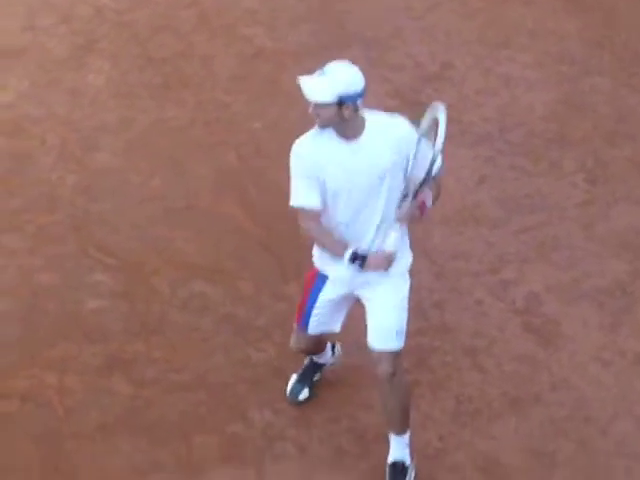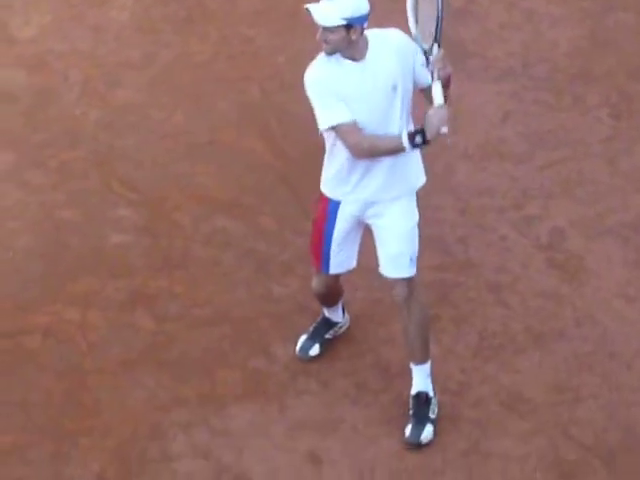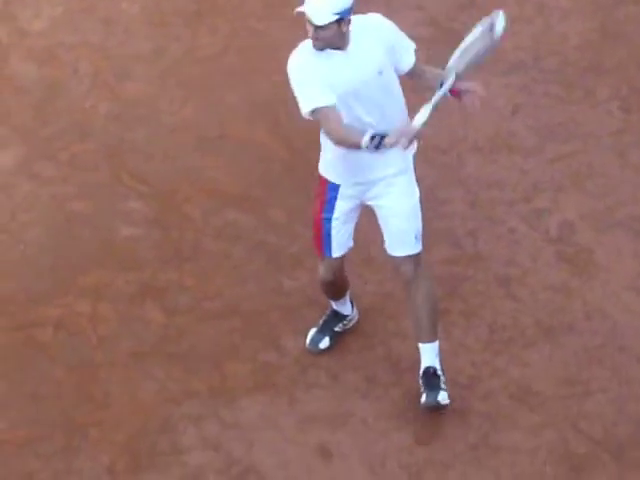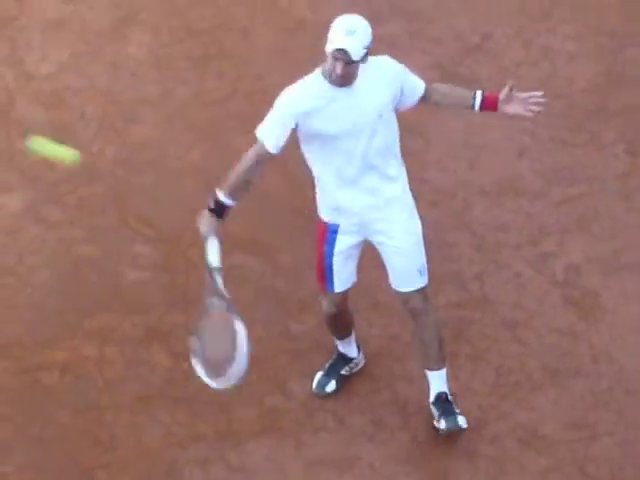
dt=0.2s
person 1, frame 1
left shoulder: (398, 132)
right shoulder: (306, 151)
left elbow: (428, 175)
right elbow: (311, 223)
left wrist: (417, 203)
right wrist: (359, 259)
left hip: (388, 265)
right hip: (337, 264)
left knee: (387, 368)
right knee: (302, 343)
right ankle: (322, 356)
person 1, frame 2
left shoulder: (397, 44)
right shoulder: (319, 76)
left elbow: (429, 85)
right elbow: (358, 144)
left wrist: (441, 78)
right wrist: (420, 135)
left hip: (394, 191)
right hip: (343, 191)
left knee: (405, 293)
right knee: (323, 284)
left ankle: (423, 393)
right ankle: (334, 317)
person 1, frame 3
right shoulder: (302, 63)
left elbow: (415, 69)
right elbow: (333, 130)
left wrist: (453, 86)
right wrist: (380, 141)
left hip: (392, 171)
right hip: (341, 175)
left knee: (411, 269)
right knee: (329, 270)
left ankle: (431, 368)
right ankle: (343, 311)
person 1, frame 4
left shoulder: (387, 74)
right shoulder: (299, 99)
left elbow: (428, 93)
right elbow: (261, 153)
left wrist: (491, 103)
right wrist: (217, 207)
left hip: (392, 203)
right hip: (339, 214)
left knee: (416, 303)
right knee: (332, 304)
left ankle: (440, 394)
right ankle: (349, 354)
